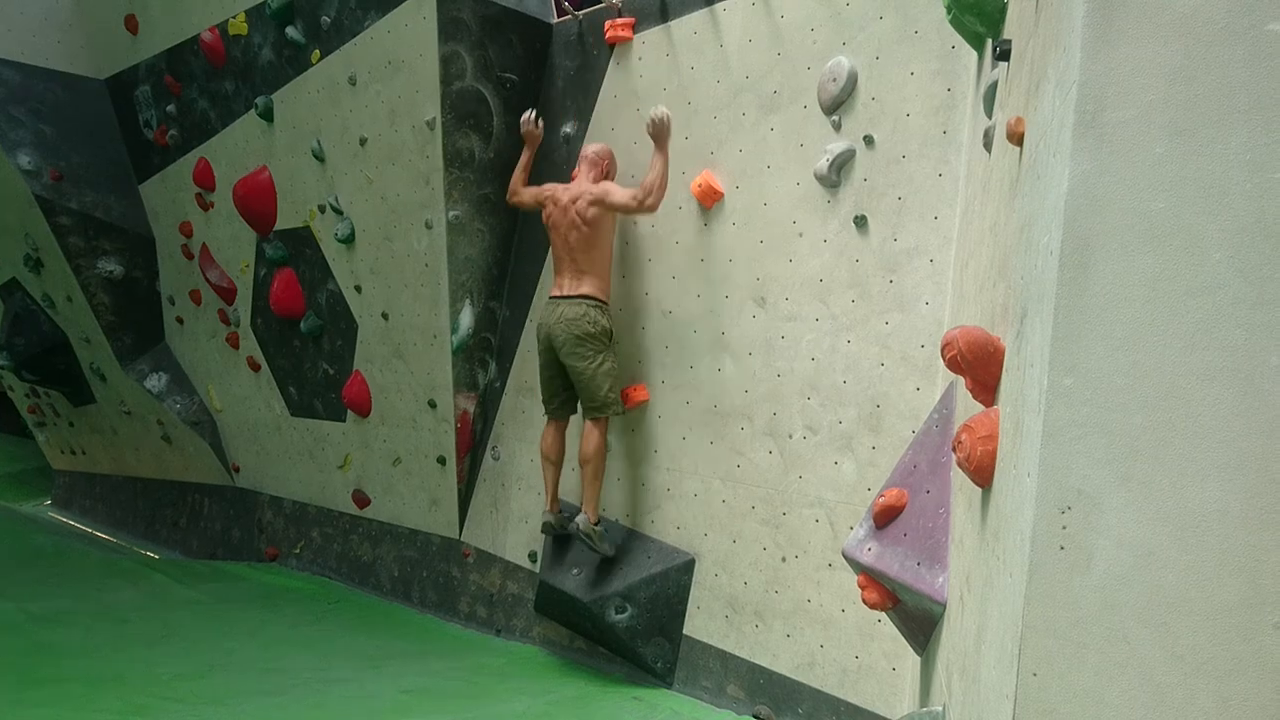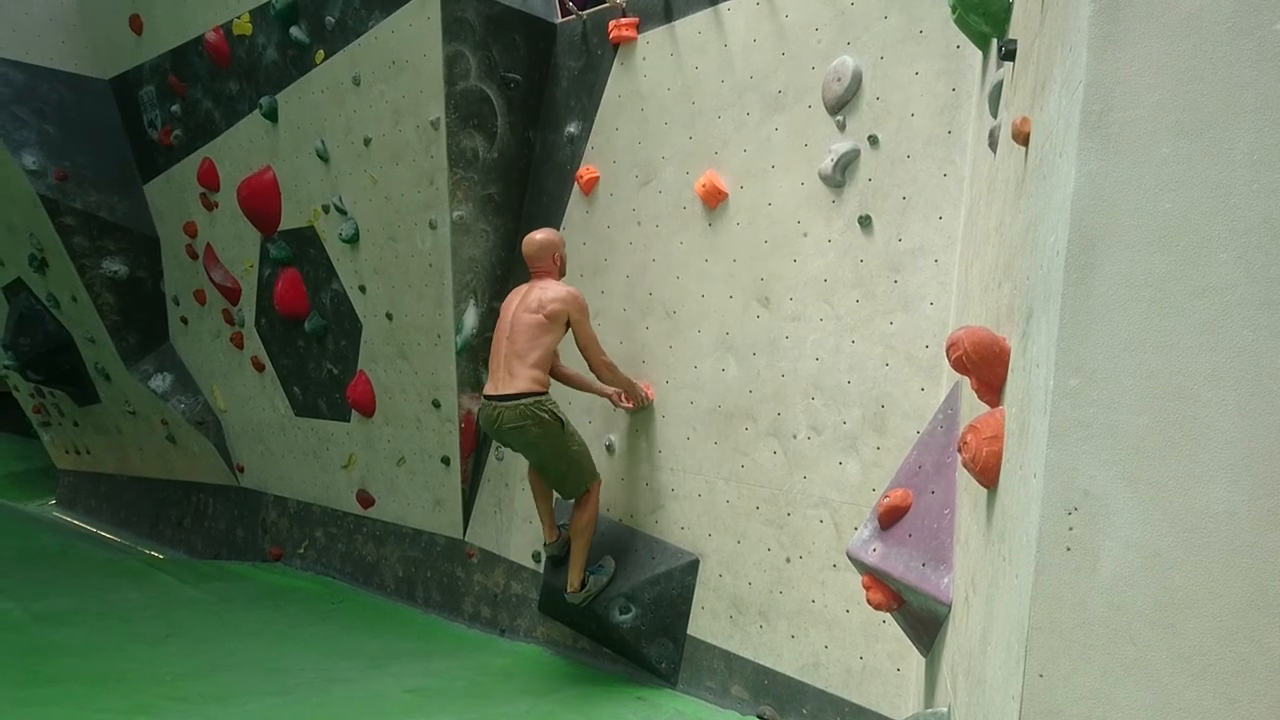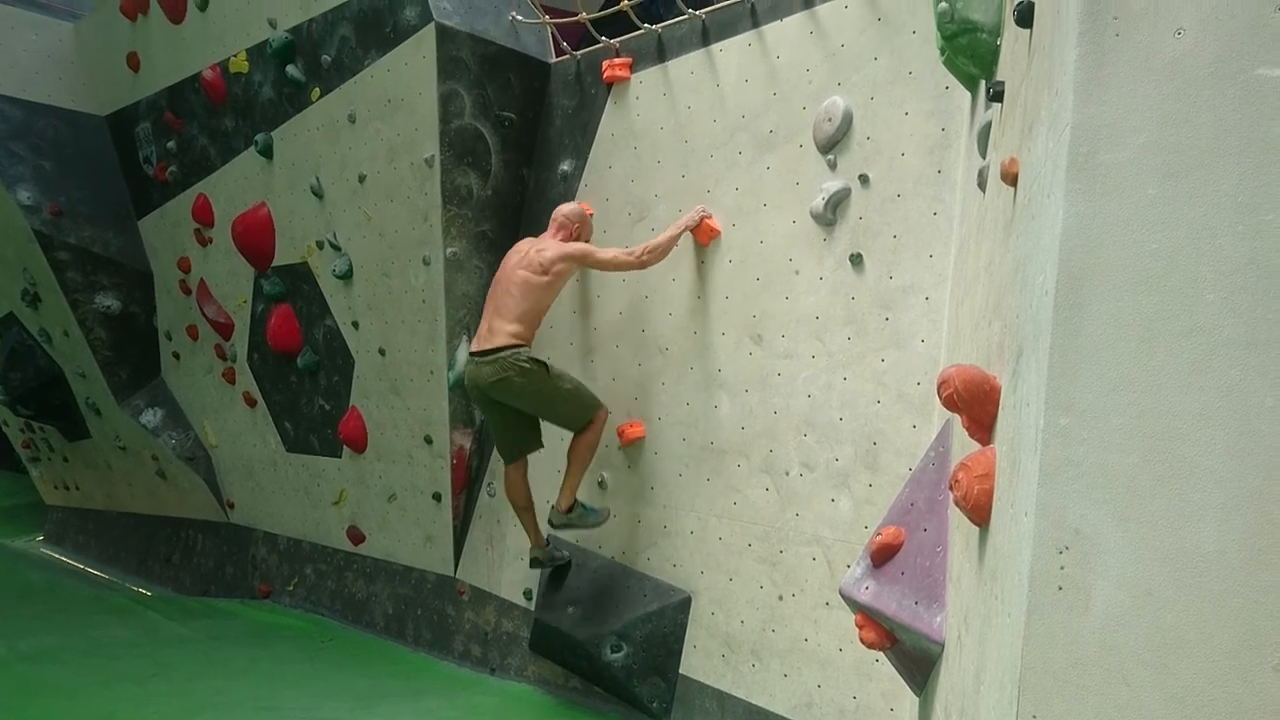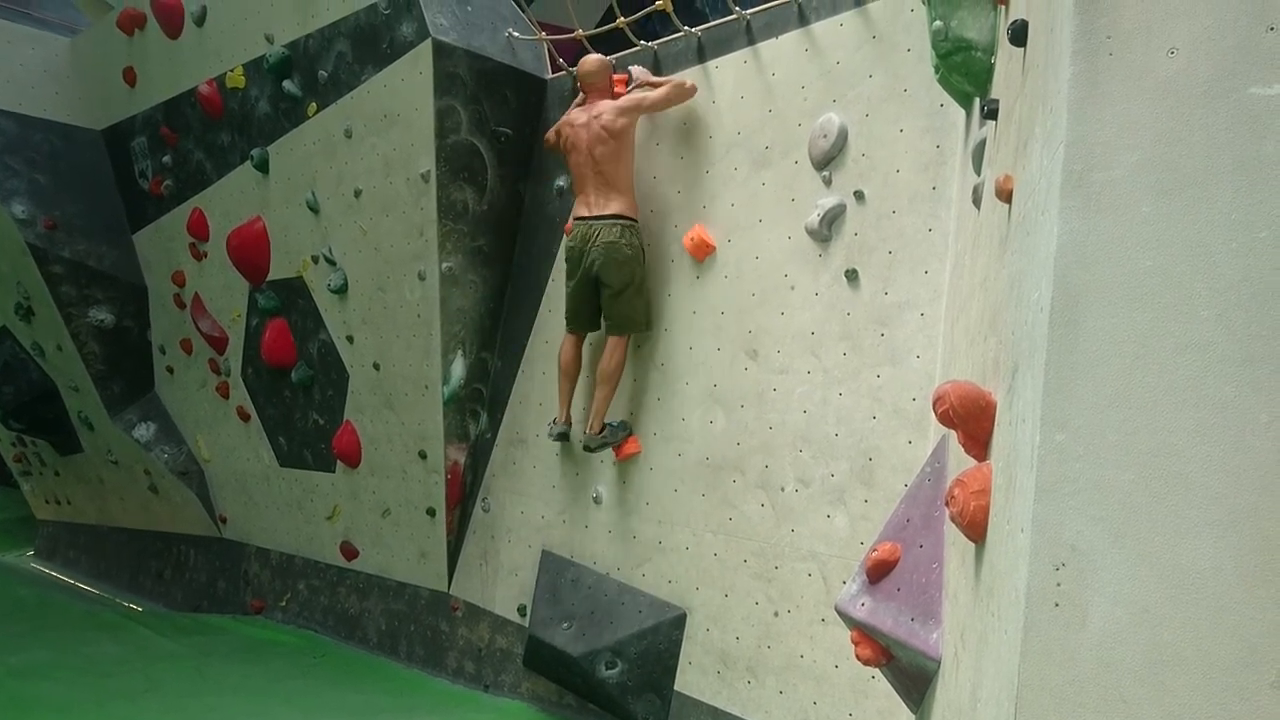
dt=1s
person 1, frame 1
left shoulder: (551, 198)
right shoulder: (600, 192)
left elbow: (513, 192)
right elbow: (647, 201)
left wrist: (530, 146)
right wrist: (661, 149)
left hip: (551, 316)
right hip: (585, 317)
left knee: (557, 416)
right knee: (596, 418)
left ankle: (551, 512)
right ankle: (587, 518)
person 1, frame 2
left shoulder: (514, 298)
right shoulder: (566, 296)
right elbow: (600, 365)
left wrist: (606, 393)
right wrist: (632, 387)
left hip: (489, 411)
right hip: (526, 410)
left knee: (542, 454)
right knee: (588, 488)
left ankle: (553, 539)
right ankle: (577, 583)
person 1, frame 3
left shoulder: (521, 248)
right shoulder: (568, 252)
right elbow: (641, 257)
left wrist: (569, 212)
right wrist: (684, 224)
left hip: (476, 368)
right hip: (511, 361)
left knee: (515, 458)
right knee: (595, 415)
left ankle: (539, 547)
right ankle: (565, 504)
person 1, frame 4
left shoulder: (567, 124)
right shoulder: (625, 108)
left elbow: (550, 141)
right elbow: (686, 88)
left wrist: (577, 102)
right wrist: (647, 80)
left hip: (579, 232)
right hip: (617, 232)
left knee: (574, 331)
right knee: (618, 333)
left ankle: (562, 419)
right ankle: (596, 428)
